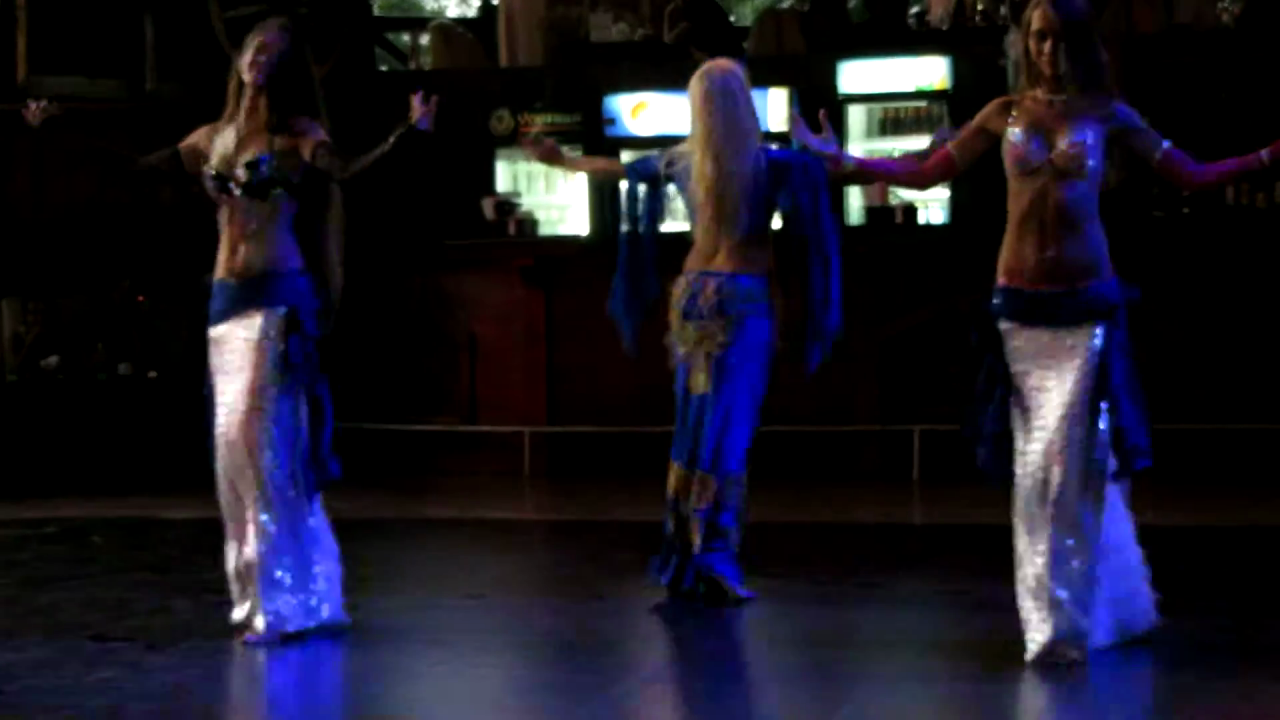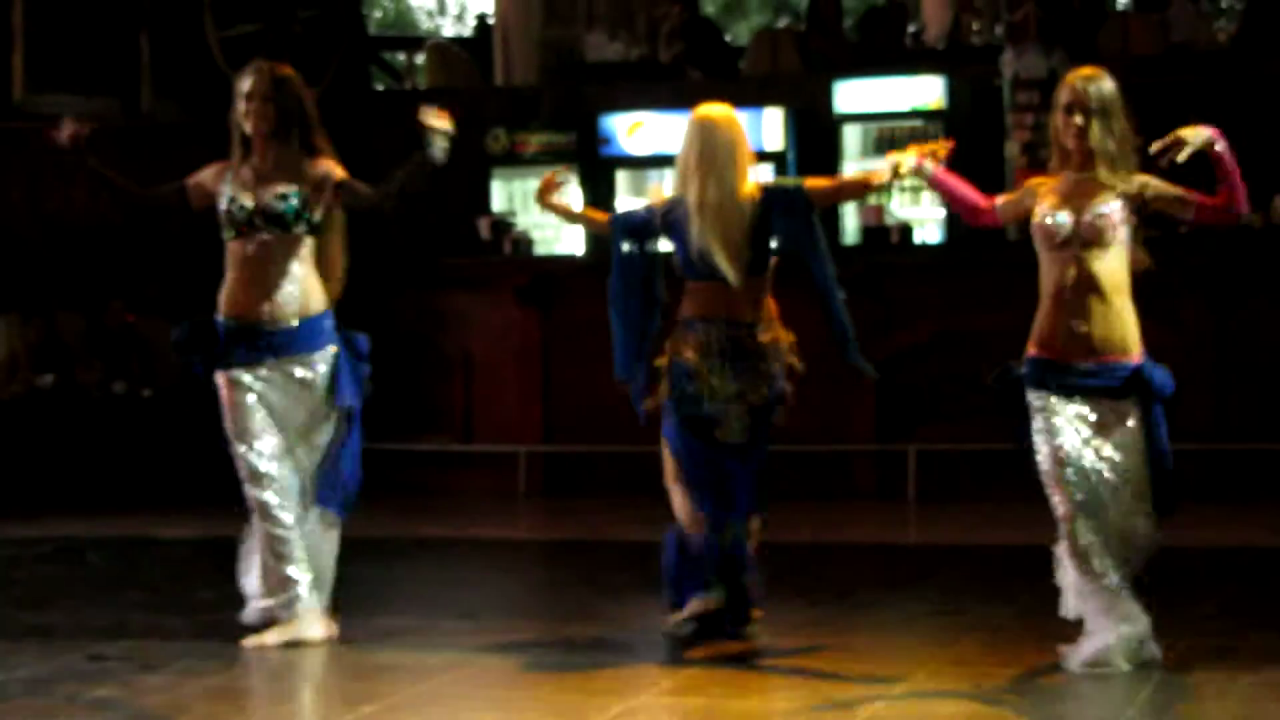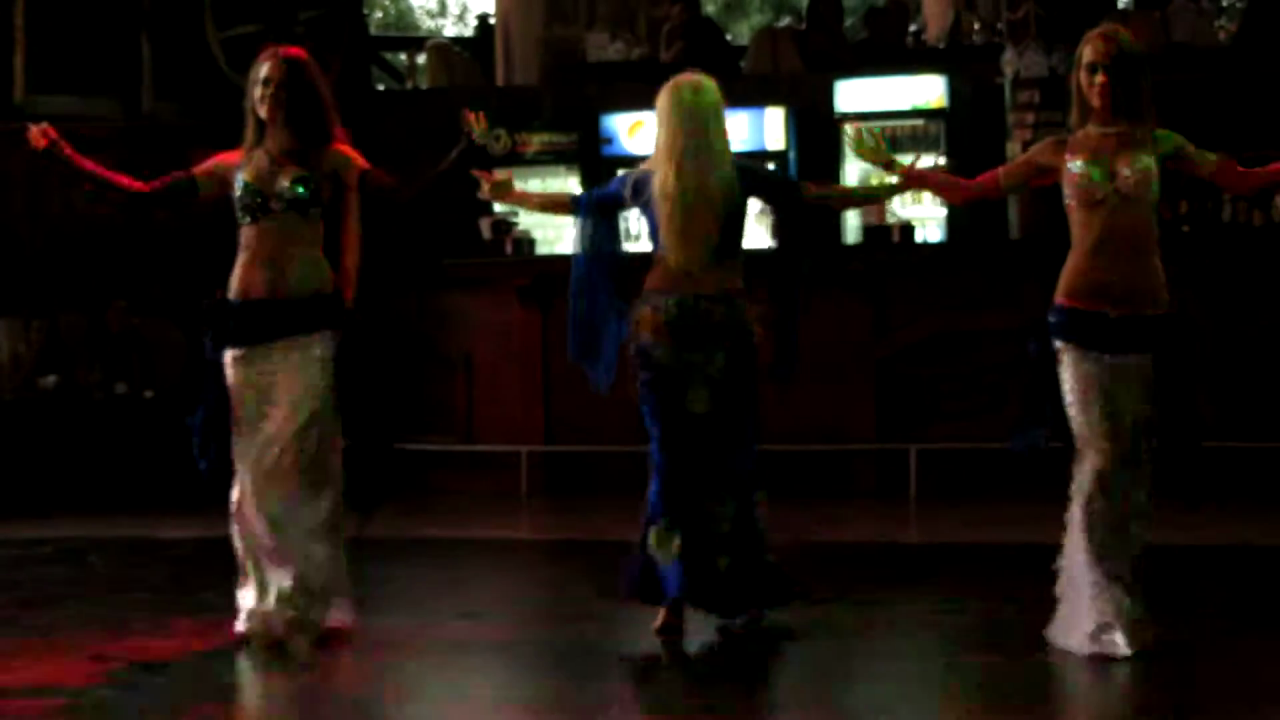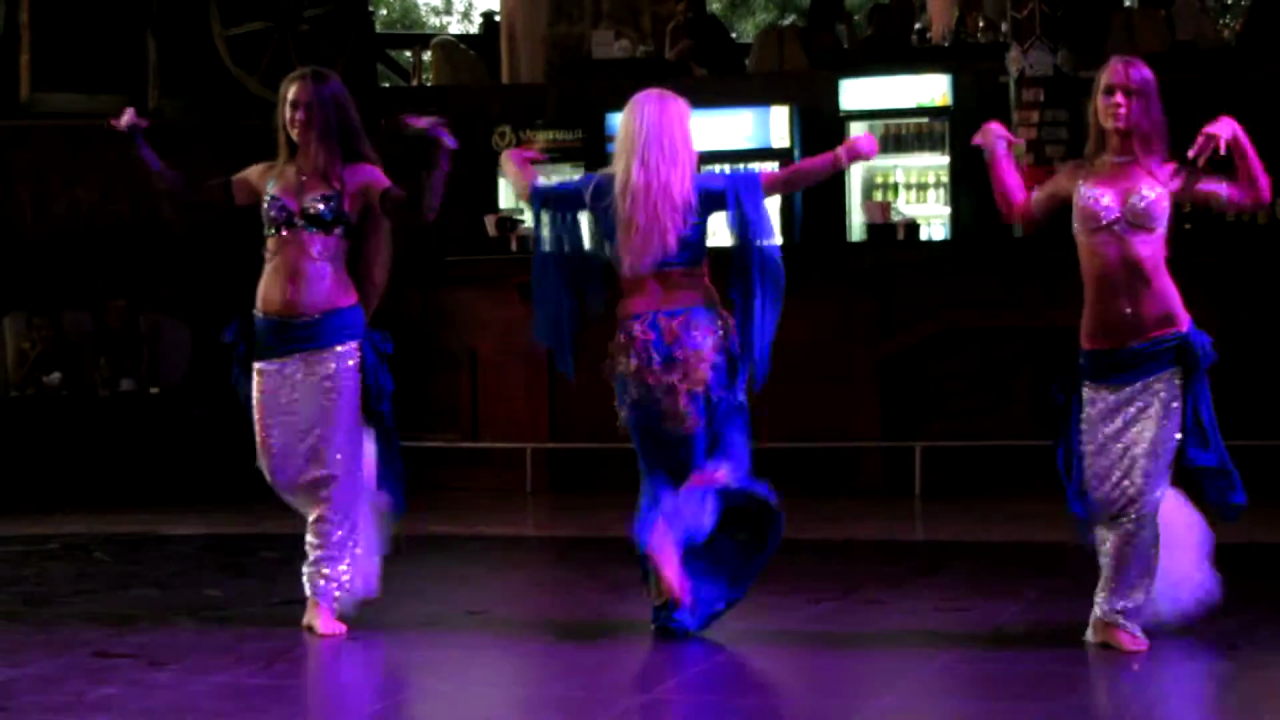
dt=1s
person 1, frame 1
left shoulder: (1108, 116)
right shoulder: (1004, 112)
left elbow: (1191, 174)
right elbow: (925, 174)
right wrist: (843, 161)
left hip: (1086, 302)
right hip: (1019, 303)
left knee: (1071, 453)
right knee: (1034, 457)
left ankle: (1067, 618)
right ankle: (1056, 609)
person 1, frame 2
left shoulder: (1132, 189)
right shoulder: (1037, 191)
left elbow: (1229, 212)
right elbow: (987, 212)
left wrist: (1217, 147)
right wrist: (931, 172)
left hip: (1121, 374)
right hip: (1051, 374)
left knee: (1126, 522)
right knee: (1076, 512)
left ankle: (1112, 621)
right ankle: (1114, 632)
person 1, frame 3
left shoulder: (1158, 144)
right shoulder: (1058, 150)
right elbow: (971, 190)
right wrist: (898, 168)
left hip: (1146, 320)
right hip: (1081, 320)
left knee: (1133, 467)
right knee: (1099, 465)
left ankle: (1115, 609)
right ankle: (1101, 619)
person 1, frame 4
left shoulder: (1169, 174)
right shoulder: (1077, 174)
left elbow: (1255, 199)
right elbow: (1018, 212)
left wrist: (1234, 134)
right wrist: (996, 149)
left hip: (1164, 346)
right hip: (1102, 353)
left knee: (1145, 485)
right knee: (1110, 486)
left ankle: (1120, 610)
right ankle: (1121, 609)
person 2, frame 1
left shoulder: (297, 136)
right shoulder: (214, 137)
left elbow: (344, 171)
right elbow: (134, 167)
left wrist: (407, 132)
left hip: (279, 298)
right hip: (228, 301)
left knee: (263, 441)
right knee: (235, 446)
left ankle: (285, 600)
right ankle: (259, 595)
person 2, frame 2
left shoulder: (315, 171)
right shoulder: (218, 178)
right elbow: (136, 199)
right wrist: (86, 157)
left hip: (307, 338)
right hip: (238, 341)
left knee: (309, 473)
right knee: (261, 476)
left ankle: (301, 602)
right ankle: (295, 607)
person 2, frame 3
left shoulder: (331, 159)
right shoulder: (232, 164)
right elbow: (147, 193)
left wrist: (463, 149)
right wrist: (63, 152)
left hip: (311, 320)
right hip: (248, 322)
left knee: (307, 459)
right knee: (256, 465)
left ankle: (317, 603)
right ankle: (266, 604)
person 2, frame 4
left shoulder: (358, 175)
right shoulder: (265, 176)
left elbow: (422, 214)
right elbow: (189, 198)
left wrist: (441, 151)
right wrist: (141, 143)
left hip: (336, 331)
right hip: (275, 334)
left knee: (337, 465)
right knee: (283, 463)
left ankle: (325, 598)
person 3, frame 1
left shoulder: (682, 160)
right shoulder: (766, 161)
left elbow: (614, 169)
right elbow: (816, 173)
left wrist: (554, 155)
left hip: (697, 296)
right hip: (746, 297)
left knee: (697, 428)
right knee: (730, 431)
left ankle: (686, 563)
right ankle: (712, 563)
person 3, frame 2
left shoulder: (674, 211)
right shoulder: (765, 201)
left elbow: (608, 225)
right elbow: (843, 191)
left wrist: (556, 206)
left hip: (699, 346)
right hip: (758, 349)
left knee: (688, 468)
right knee: (742, 475)
left ankle: (709, 585)
right ankle: (735, 602)
person 3, frame 3
left shoulder: (643, 180)
right shoulder: (739, 176)
left elbow: (574, 204)
right elbow: (825, 199)
left wrist: (511, 196)
right wrist: (896, 189)
left hip: (660, 321)
right hip: (724, 321)
left knee: (673, 457)
right knee: (730, 459)
left ankle: (673, 592)
right ankle: (740, 597)
person 3, frame 4
left shoulder: (603, 189)
right shoulder: (699, 189)
left elbow: (531, 191)
right elbow: (784, 179)
left wrist: (512, 163)
right wrist: (845, 154)
left hip: (638, 340)
right hip: (701, 332)
left knee: (661, 471)
right knee: (716, 457)
left ankle: (672, 605)
right ankle: (674, 531)
